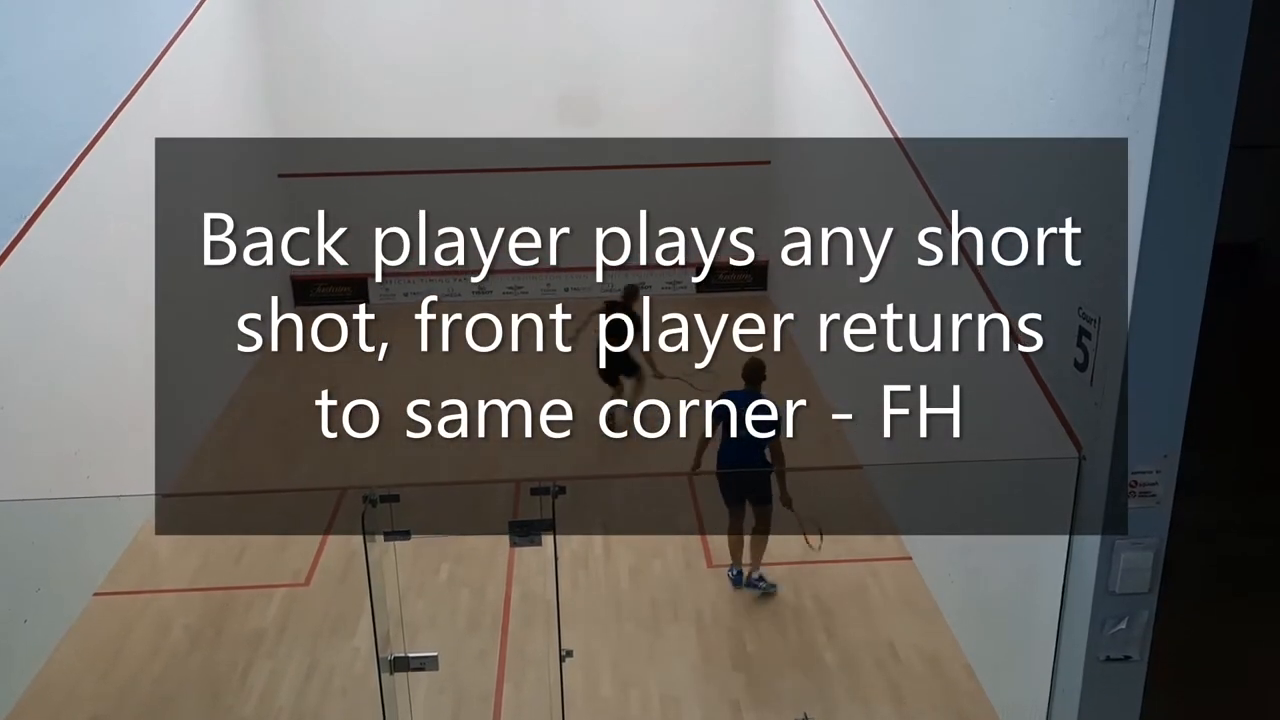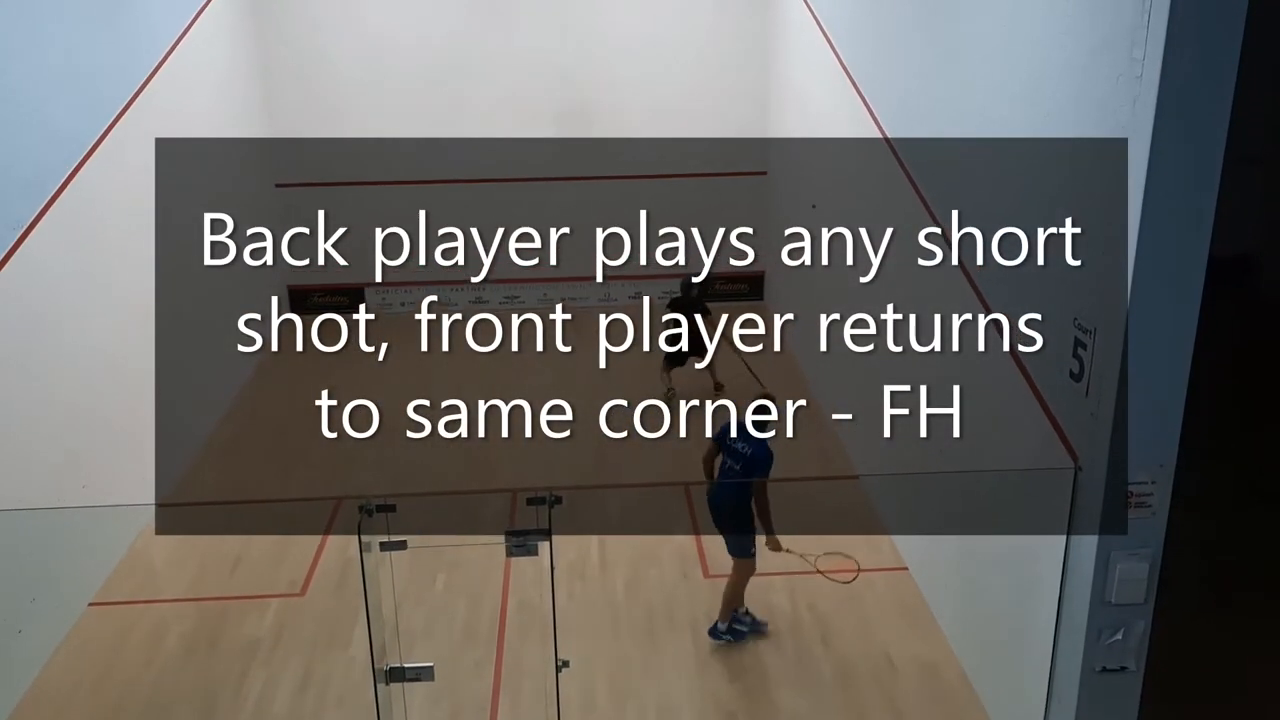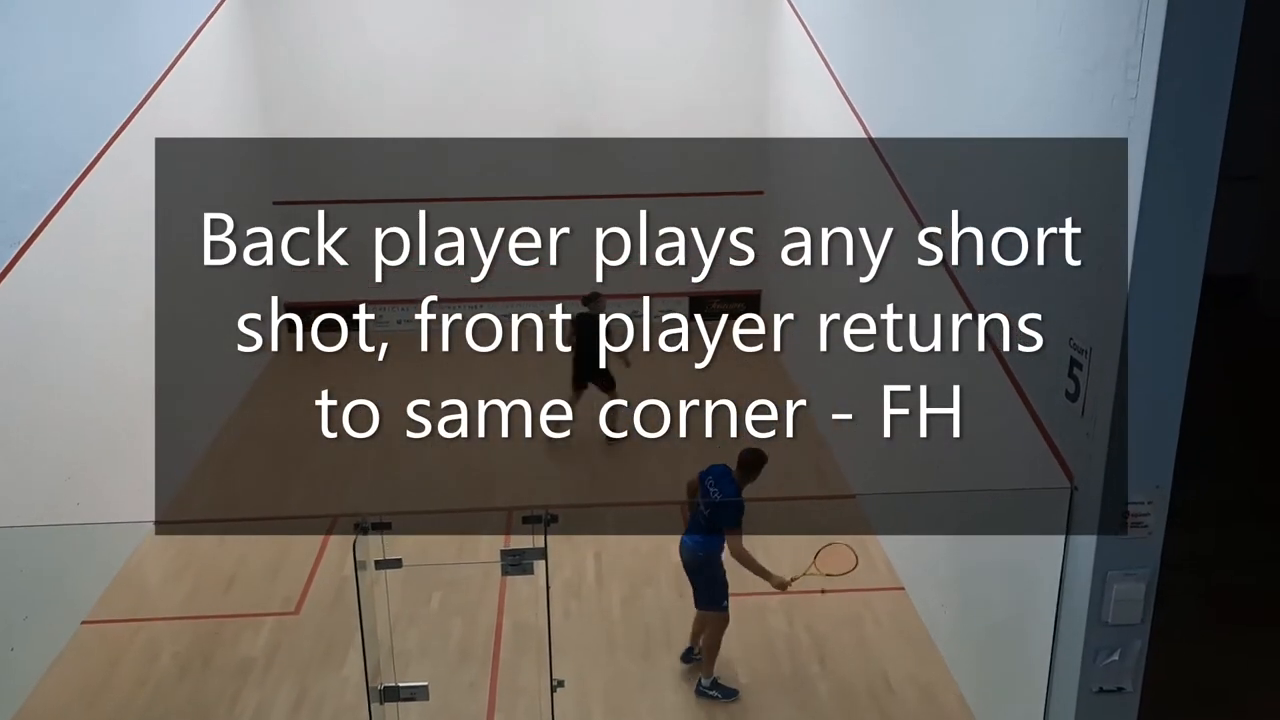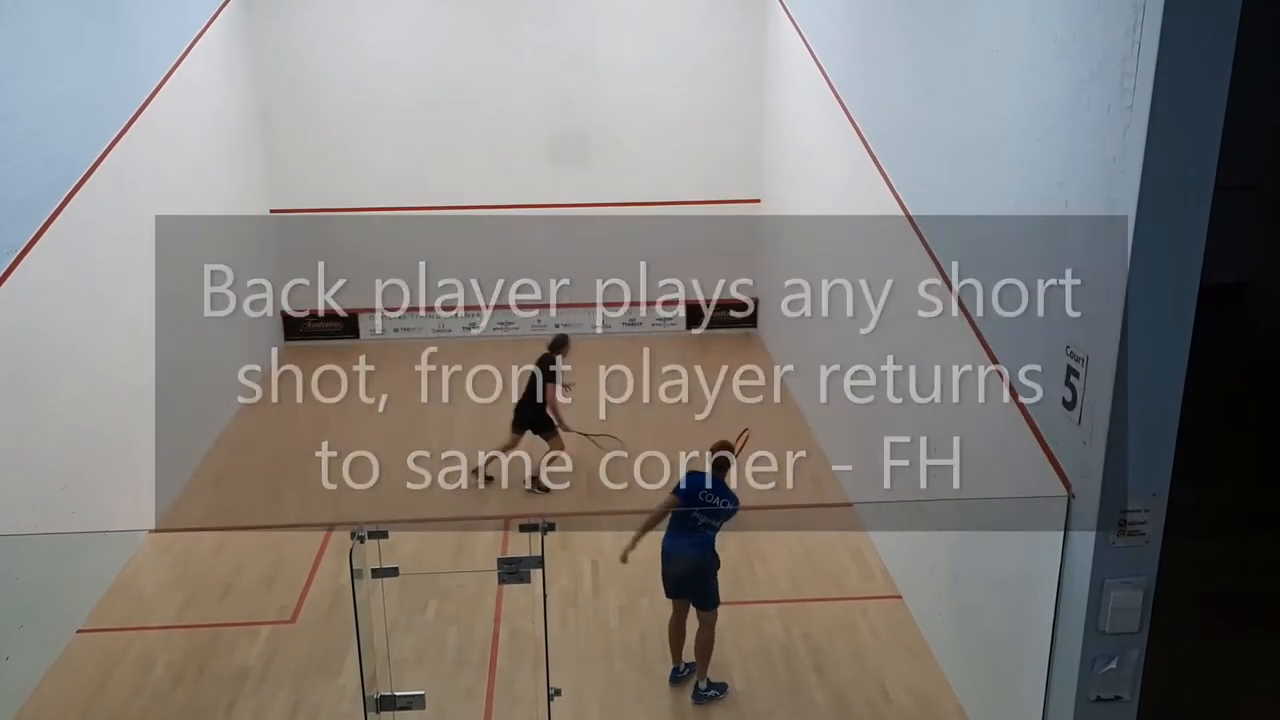
dt=0.7s
person 1, frame 1
left shoulder: (726, 401)
left elbow: (708, 433)
right elbow: (776, 452)
left wrist: (697, 459)
right wrist: (783, 489)
left hip: (726, 469)
right hip: (755, 471)
left knee: (735, 518)
right knee: (763, 518)
left ankle: (736, 570)
right ankle: (754, 574)
person 1, frame 2
left shoulder: (730, 428)
right shoulder: (762, 451)
left elbow: (708, 458)
right elbow: (759, 497)
left wrist: (712, 483)
right wrist: (770, 534)
left hip: (717, 501)
right hip: (736, 509)
left knee: (741, 560)
right knee: (745, 568)
left ankle: (739, 613)
right ankle: (721, 626)
person 1, frame 3
left shoulder: (717, 471)
right shoulder: (731, 503)
left elbow: (691, 486)
right elbow: (736, 551)
left wrist: (689, 510)
right wrist: (771, 578)
left hip: (689, 545)
right hip: (702, 556)
left knee: (707, 602)
right knee: (719, 619)
left ankle: (692, 650)
right ankle: (706, 683)
person 1, frame 4
left shoulder: (693, 480)
right shoulder: (731, 502)
left elbow: (661, 511)
left wrist: (633, 541)
left hip: (671, 553)
right hip: (700, 562)
left knee: (679, 611)
right knee: (707, 621)
left ankle: (678, 668)
right ankle: (702, 686)
